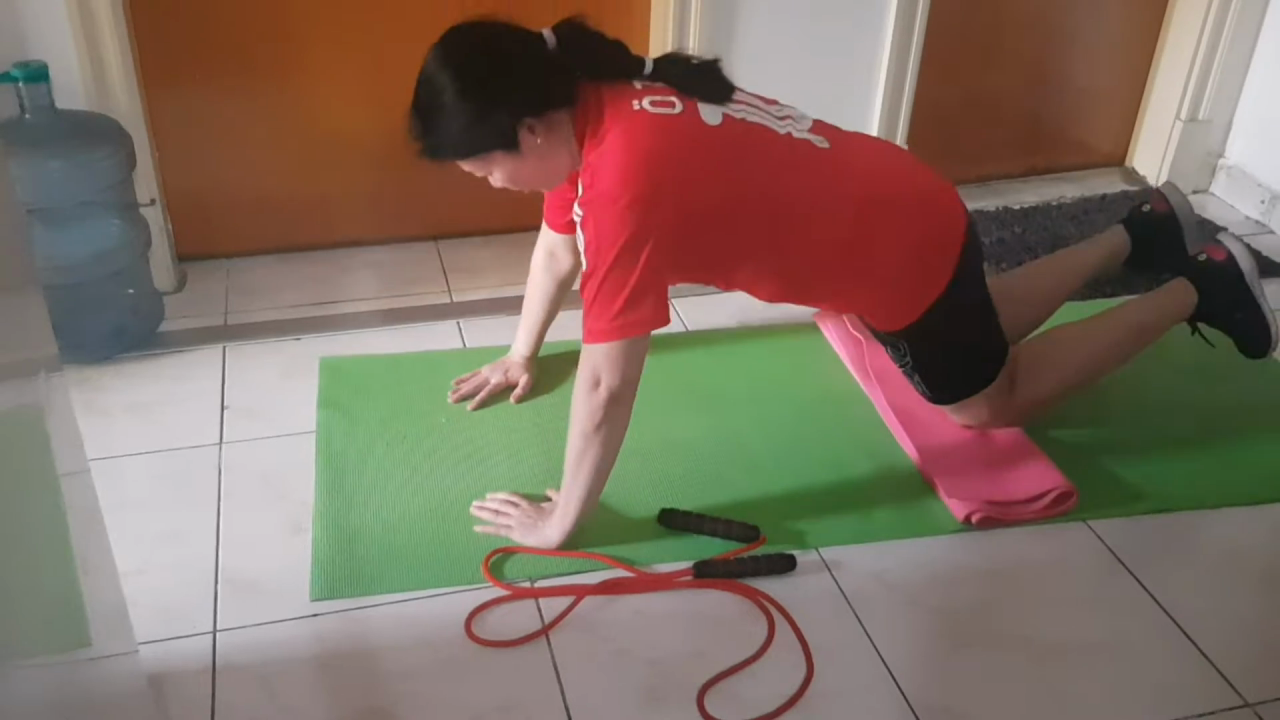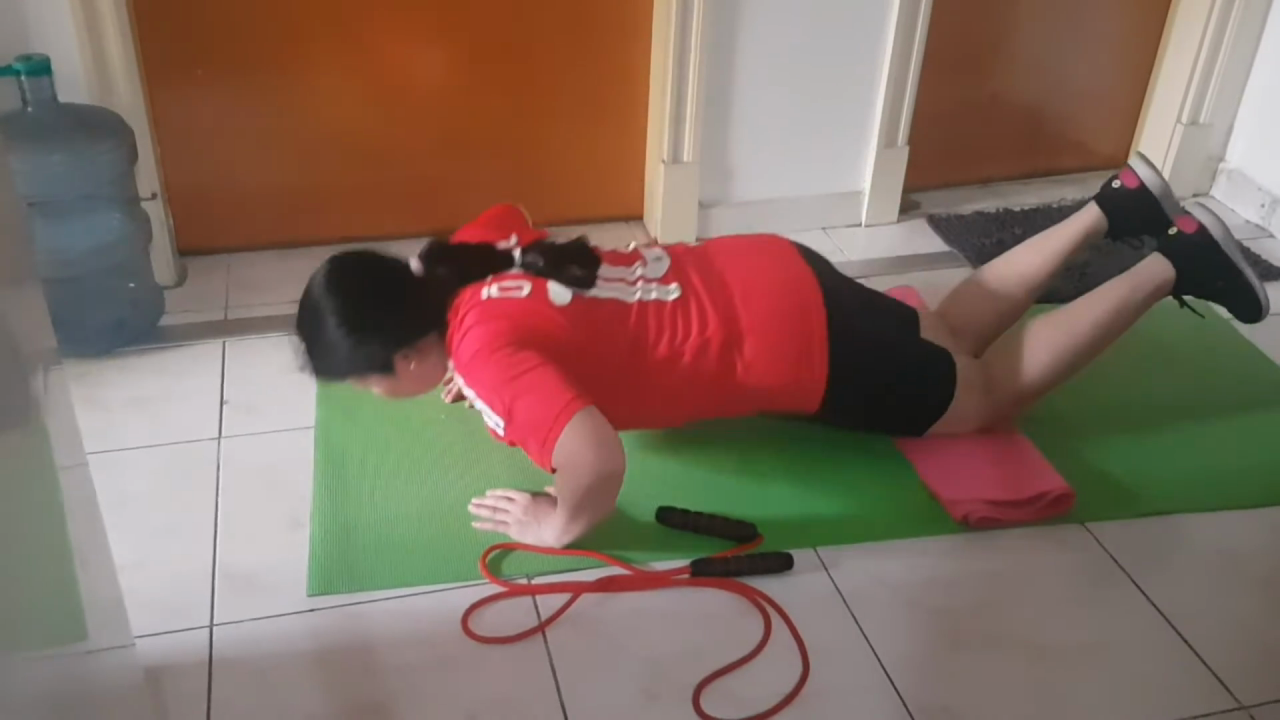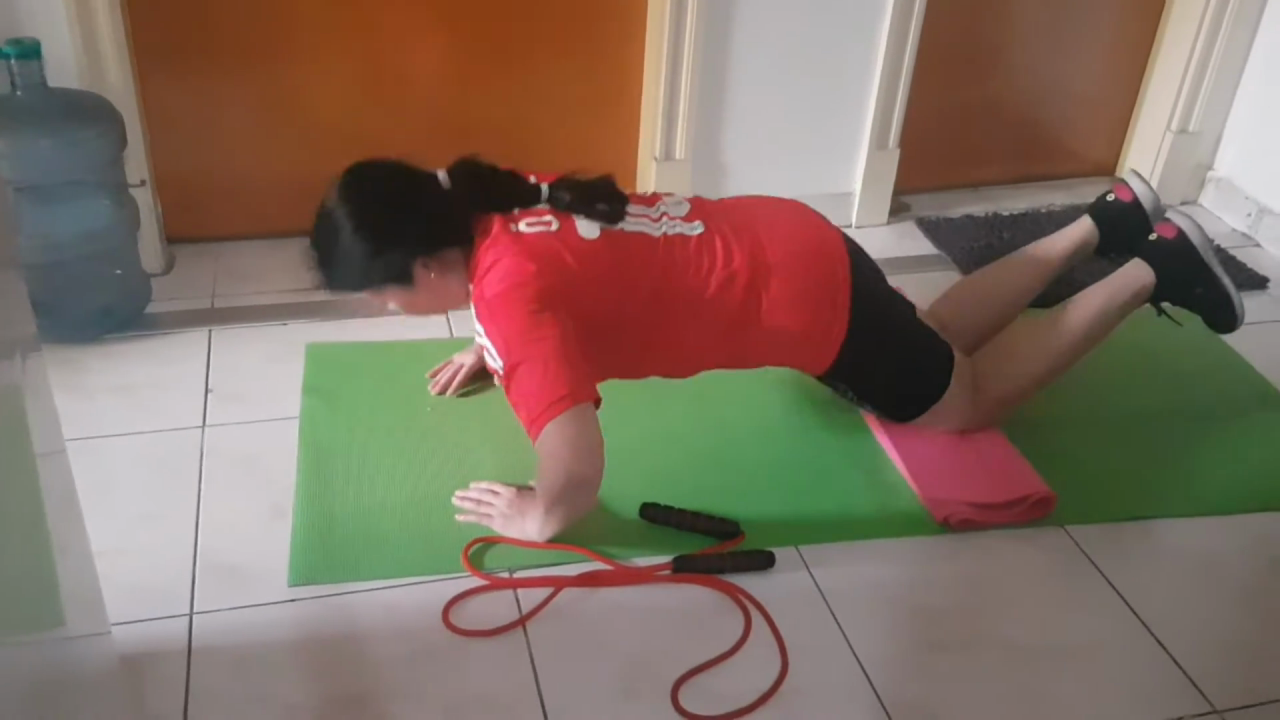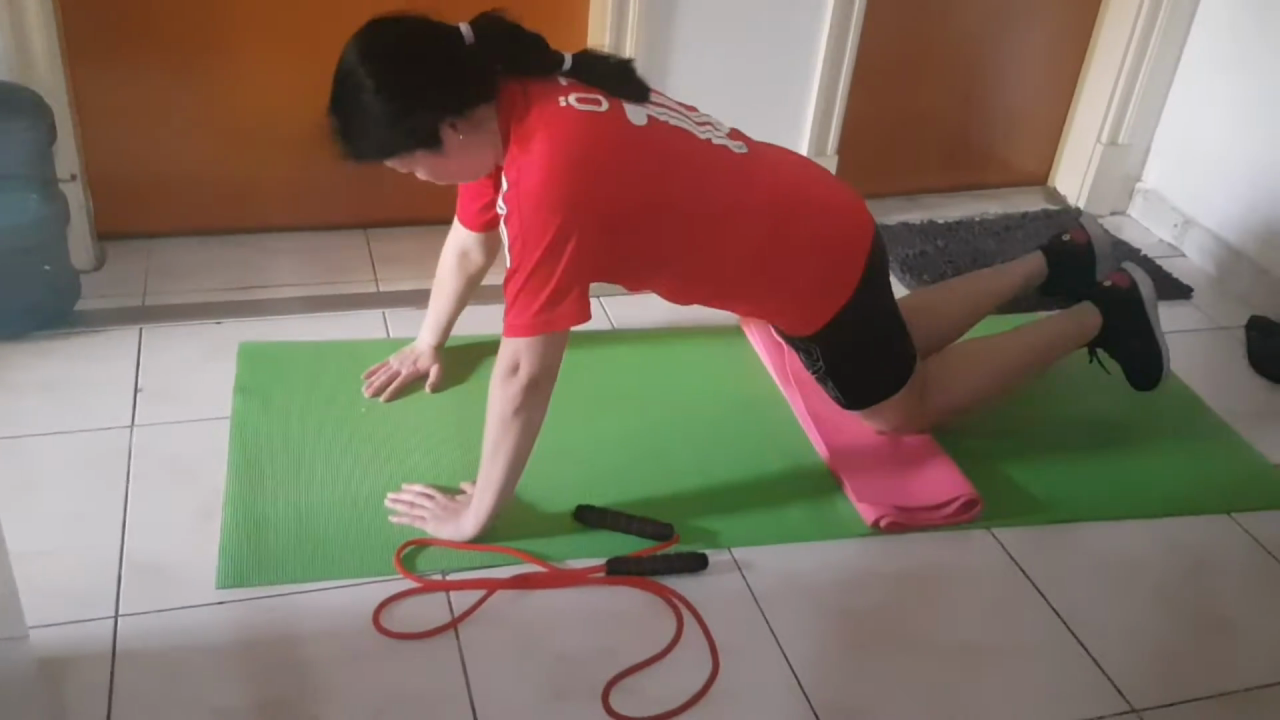
dt=0.7s
person 1, frame 1
left shoulder: (623, 177)
right shoulder: (586, 107)
left elbow: (607, 386)
right elbow: (558, 240)
left wrist: (561, 519)
right wrist: (521, 355)
left hip: (905, 245)
right hip: (881, 202)
left knee: (997, 399)
right knee: (981, 335)
left ankle: (1196, 287)
right ankle: (1139, 232)
person 1, frame 2
left shoulder: (486, 352)
right shoulder: (464, 265)
left elbow: (598, 464)
right elbow: (515, 235)
left wrist: (558, 525)
left hip: (791, 345)
right hip: (764, 274)
left knee: (987, 394)
right knee: (954, 335)
left ankle: (1170, 265)
right ankle: (1114, 207)
person 1, frame 3
left shoulder: (511, 289)
right shoulder: (482, 208)
left elbow: (577, 466)
left wrist: (536, 518)
right wrist: (489, 350)
left hip: (806, 296)
right hip: (780, 242)
left knee: (970, 397)
right knee: (939, 339)
left ankle: (1150, 268)
right ankle: (1106, 223)
person 1, frame 4
left shoulder: (550, 167)
right shoulder: (503, 104)
left elbow: (524, 373)
right elbow: (470, 238)
left wrist: (475, 512)
right wrist: (427, 347)
left hip: (818, 256)
right hip: (792, 218)
left knee: (906, 407)
right knee: (892, 347)
left ankle: (1096, 316)
right ankle: (1054, 262)
